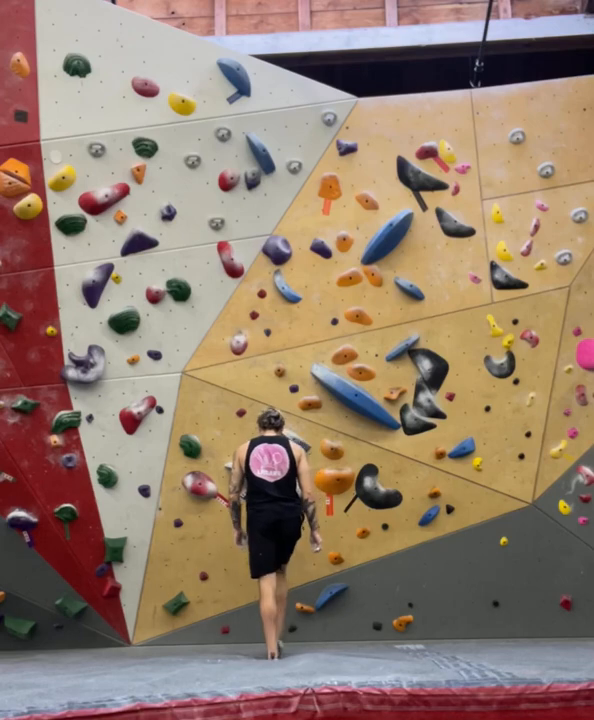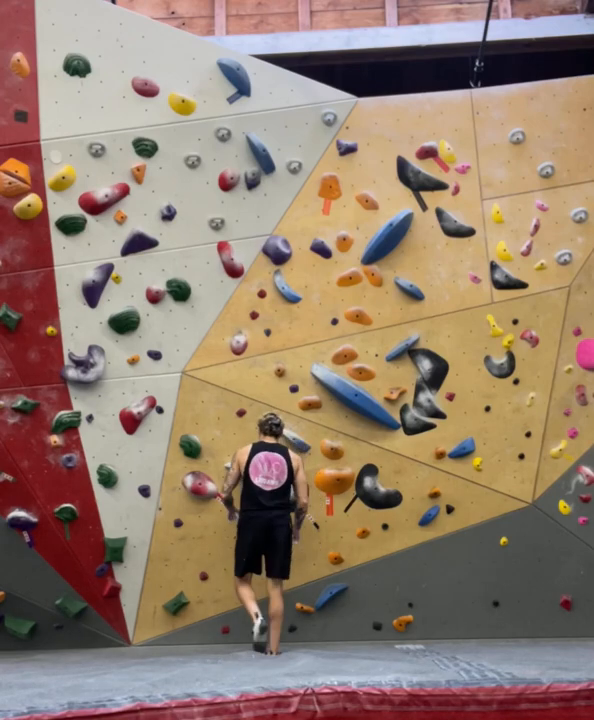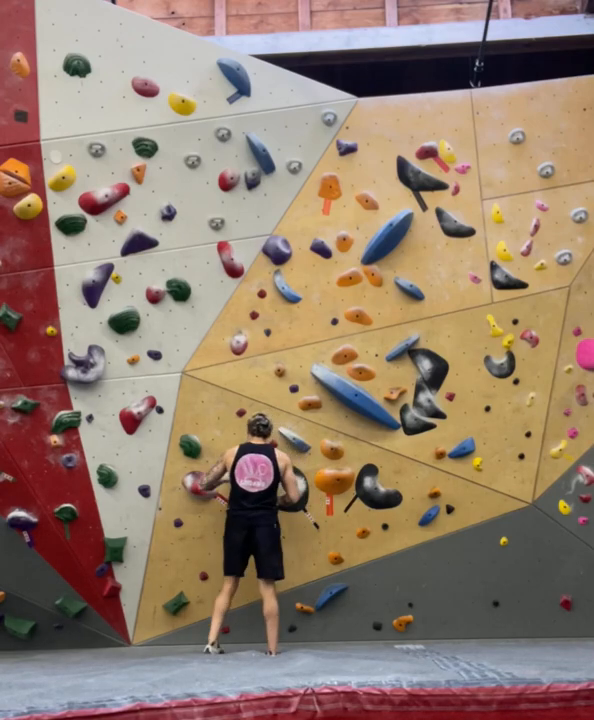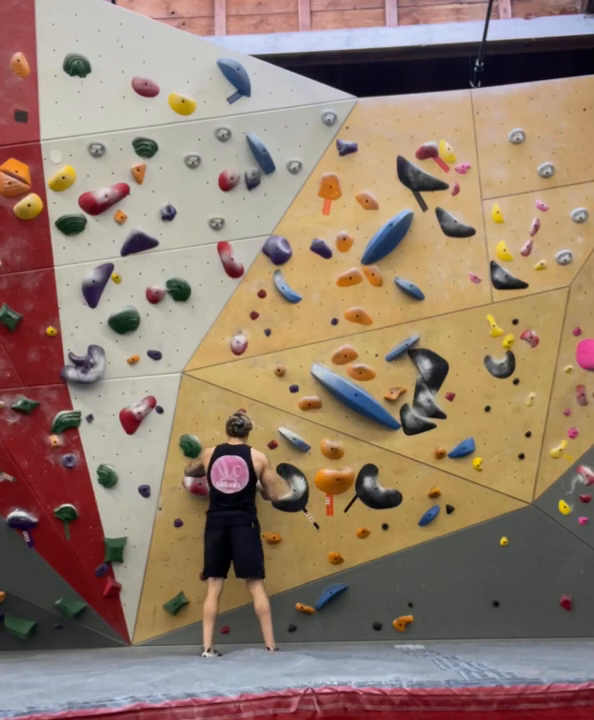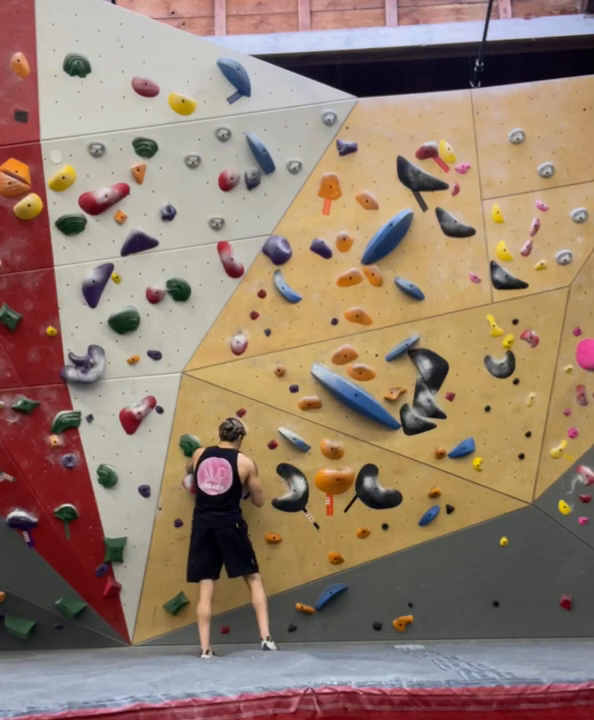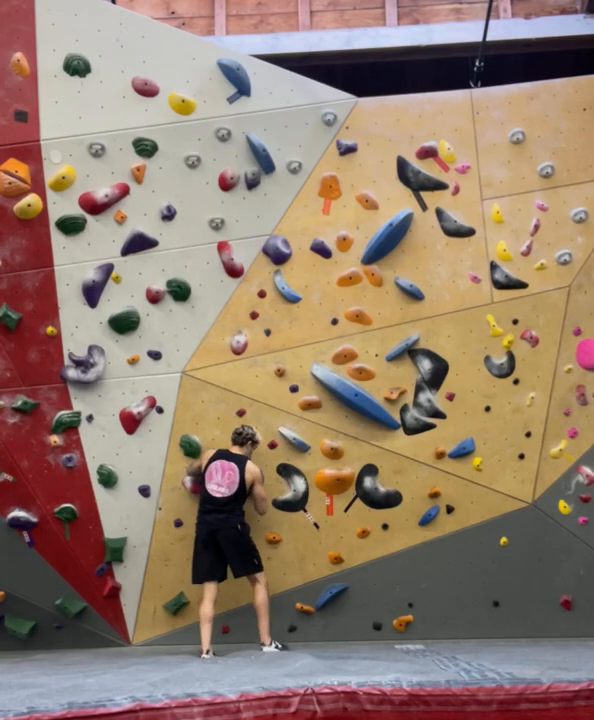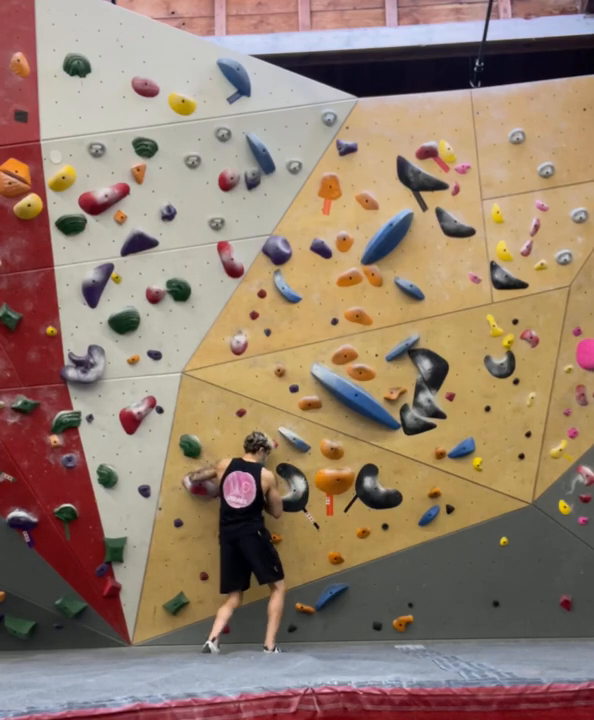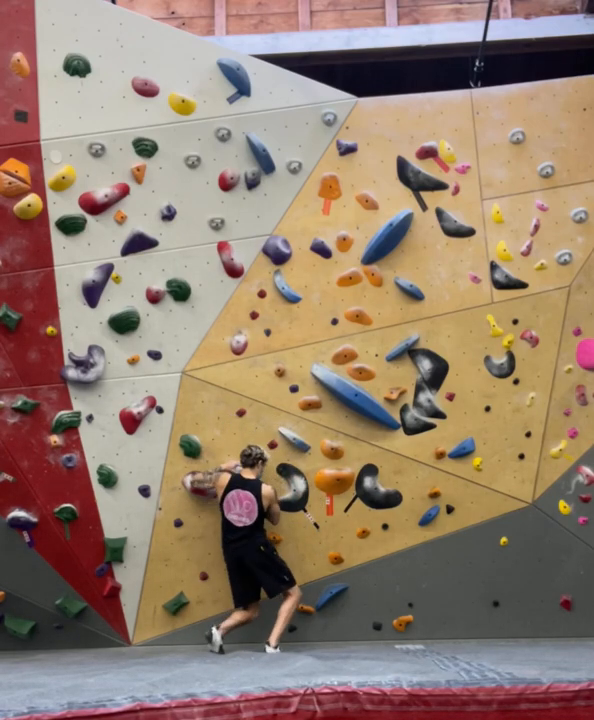
dt=0.4s
person 1, frame 1
left shoulder: (244, 449)
right shoulder: (295, 449)
left elbow: (233, 495)
right elbow: (307, 494)
left wrist: (237, 528)
right wrist: (314, 529)
left hip: (260, 519)
right hip: (289, 517)
left knee: (266, 586)
right knee: (279, 572)
left ankle: (273, 651)
right ankle: (277, 640)
person 1, frame 2
left shoulder: (244, 453)
right shoulder: (293, 458)
left elbow: (225, 493)
right elbow: (303, 501)
left wrist: (232, 509)
right wrist: (296, 526)
left hip: (251, 523)
right hip: (280, 525)
left knee: (242, 581)
right knee: (275, 588)
left ankle: (256, 617)
right ankle: (274, 649)
person 1, frame 3
left shoulder: (232, 453)
right shoulder: (281, 457)
left elbow: (205, 484)
right elbow: (293, 497)
left wrist: (223, 479)
left hip: (237, 524)
right hip: (266, 525)
left knee: (229, 586)
right knee: (268, 589)
left ankle: (212, 642)
right ankle: (272, 649)
person 1, frame 4
left shoulder: (209, 454)
right shoulder: (258, 457)
left elbow: (190, 472)
right elbow: (274, 494)
left hip: (216, 525)
right hip: (244, 525)
left knee: (214, 589)
right knee: (256, 586)
left ankle: (208, 648)
right ankle: (271, 646)
person 1, frame 5
left shoulder: (199, 454)
right shoulder: (245, 462)
left elbow: (190, 471)
right elbow: (259, 501)
left hip: (202, 526)
right hip: (229, 526)
left knee: (205, 591)
right knee: (254, 580)
left ankle: (205, 650)
right ankle: (266, 638)
person 1, frame 6
left shoulder: (209, 456)
right shoulder: (252, 469)
left elbow: (190, 472)
right elbow: (262, 509)
left hip: (205, 528)
right hip: (232, 528)
left knee: (209, 593)
right knee: (259, 581)
left ankle: (206, 650)
right ankle: (266, 643)
person 1, frame 7
left shoulder: (224, 465)
right shoulder: (266, 475)
right elbow: (276, 512)
left hip: (228, 537)
right hip: (253, 535)
left knee: (233, 598)
right knee: (278, 588)
left ankle: (212, 640)
right ankle: (270, 646)
person 1, frame 8
left shoulder: (223, 480)
right shoulder: (266, 491)
right elbow: (274, 519)
left wrist: (223, 468)
left hip: (232, 552)
right hip: (256, 549)
left knee: (249, 610)
right knee: (293, 594)
left ankle: (220, 630)
right ankle: (273, 643)
